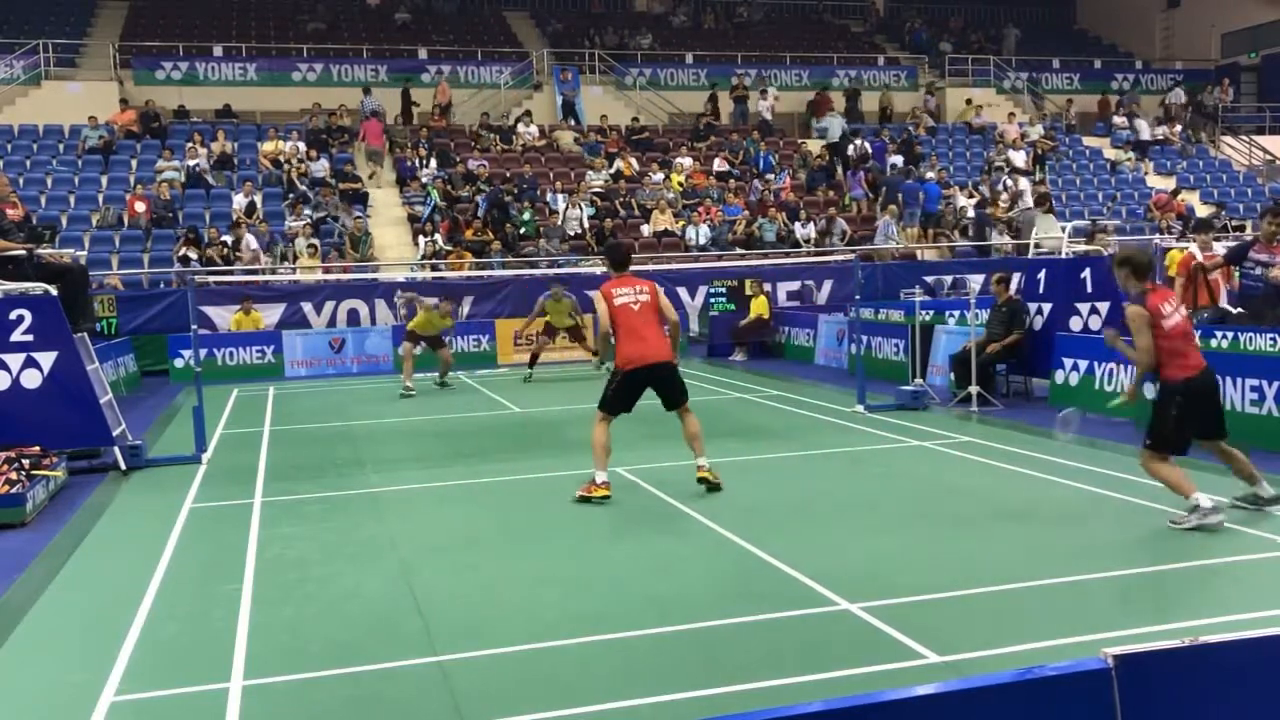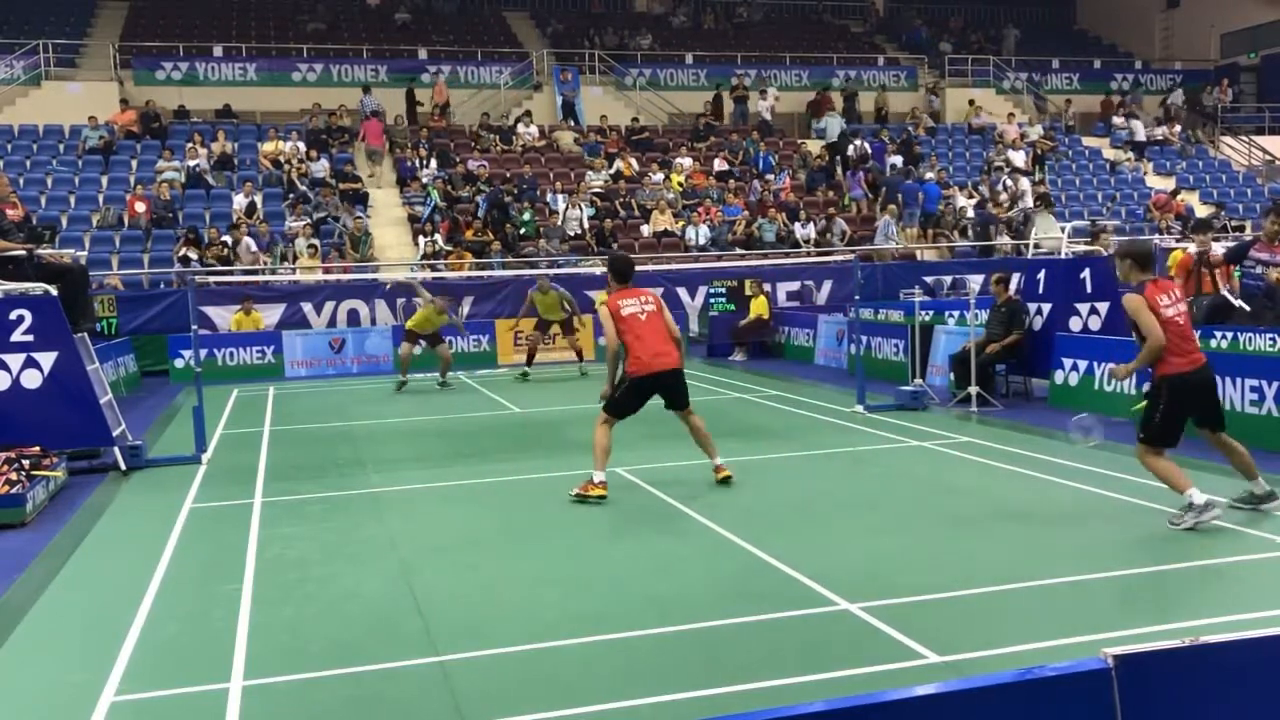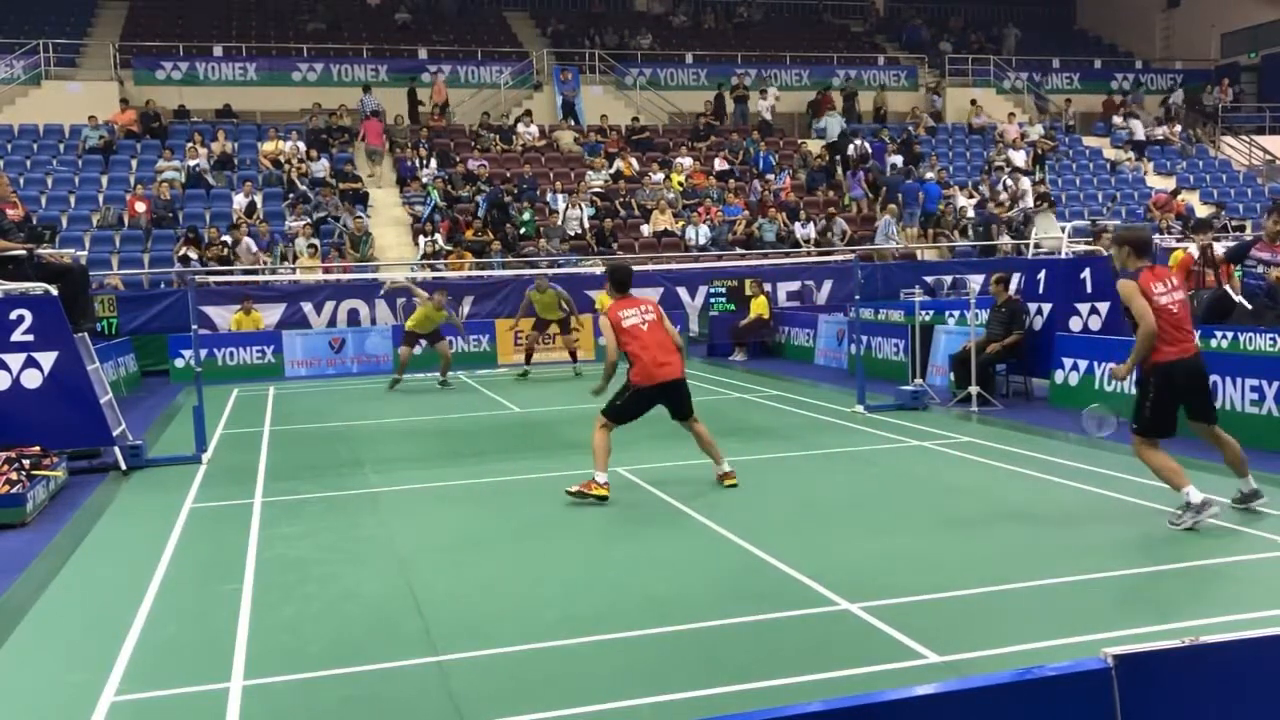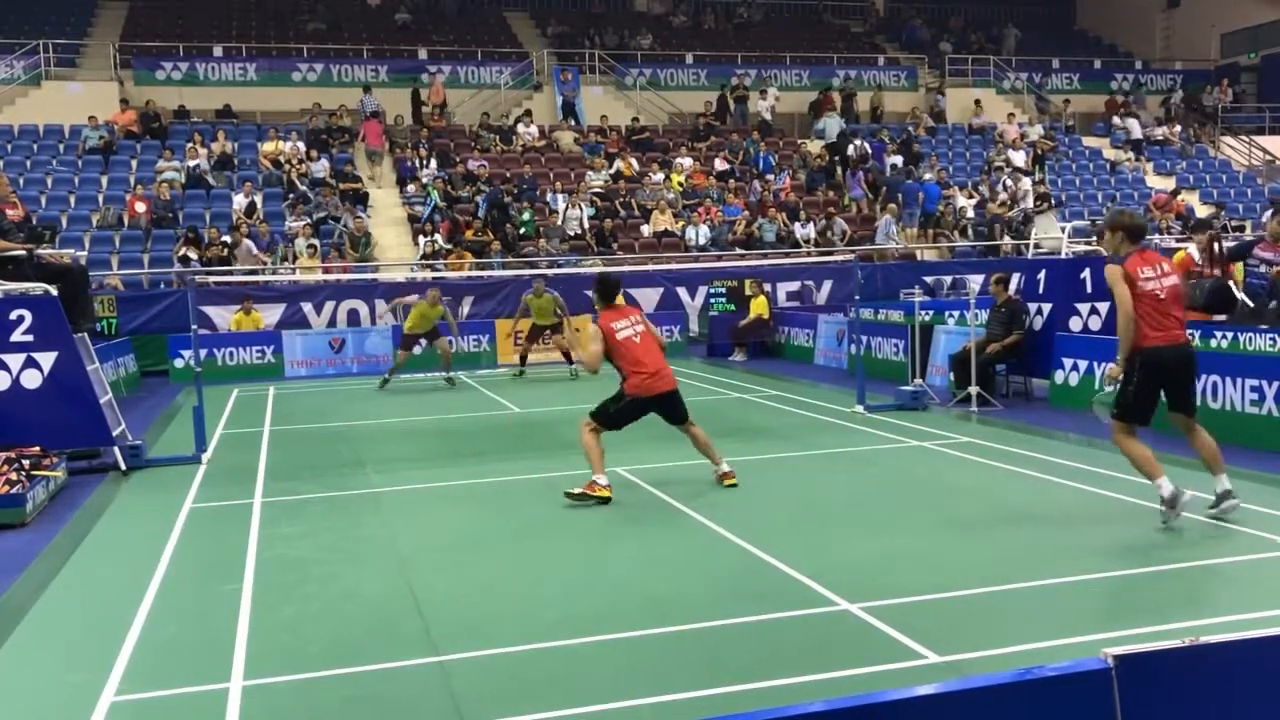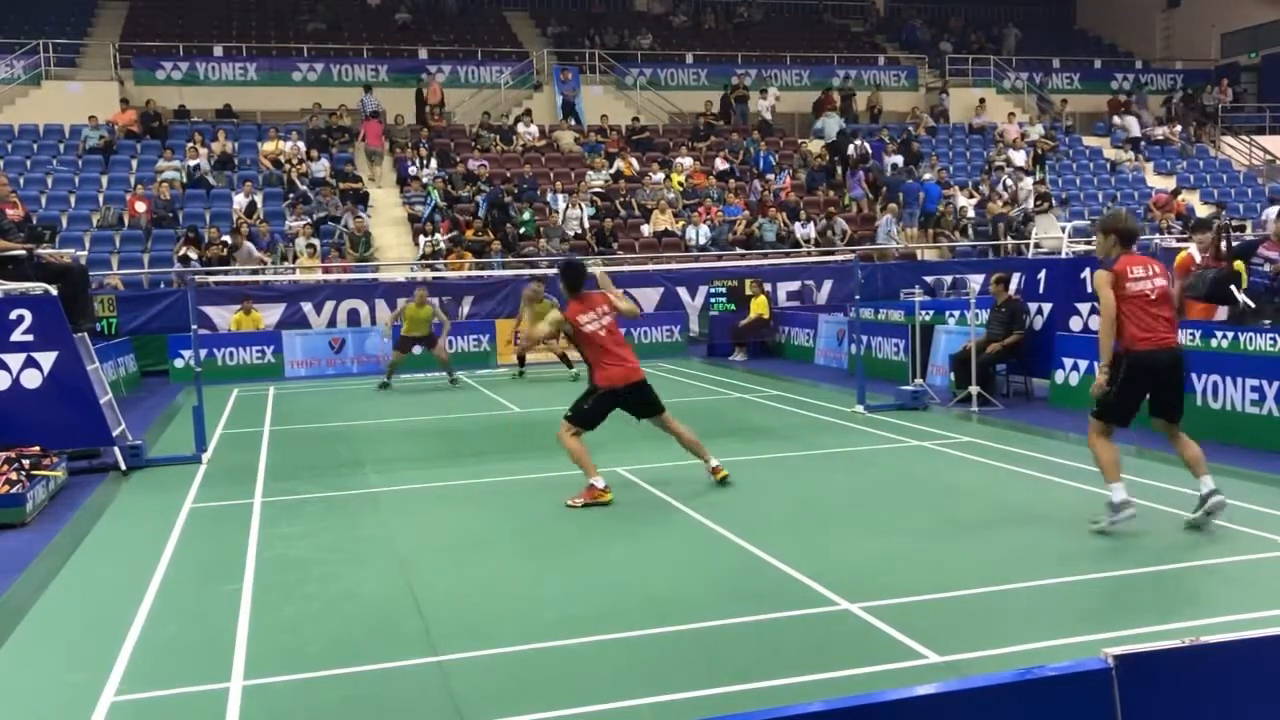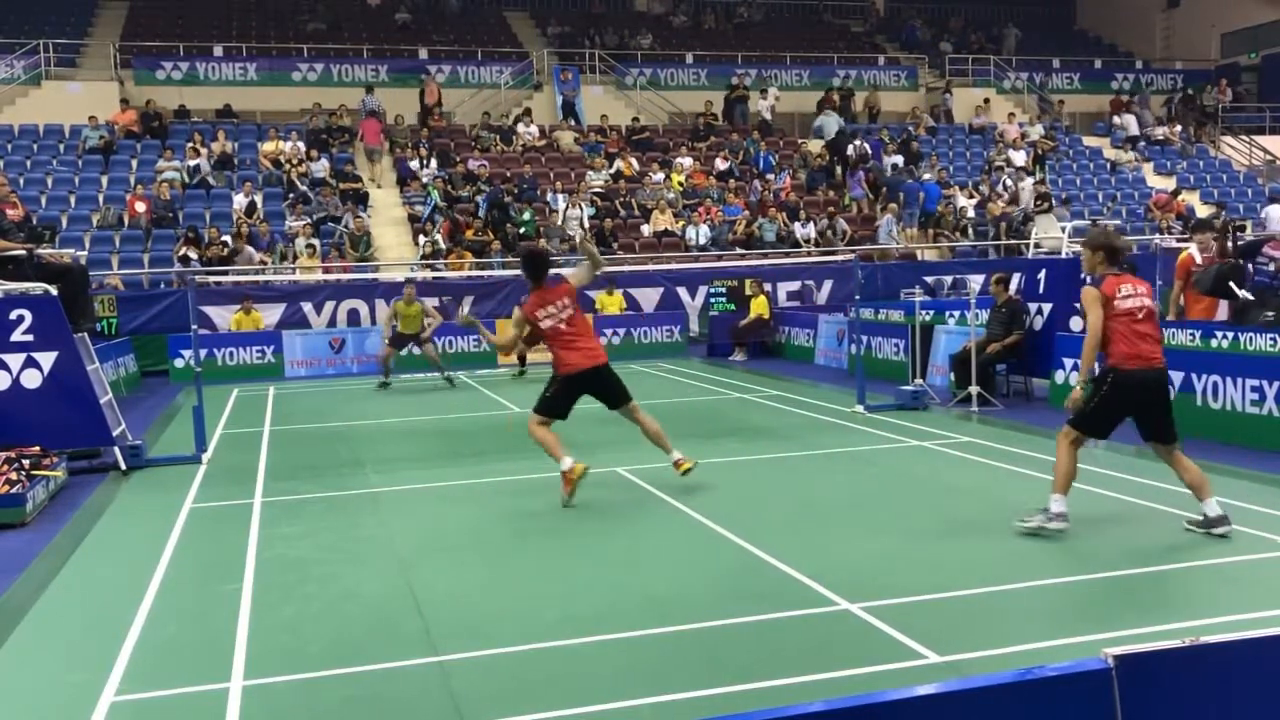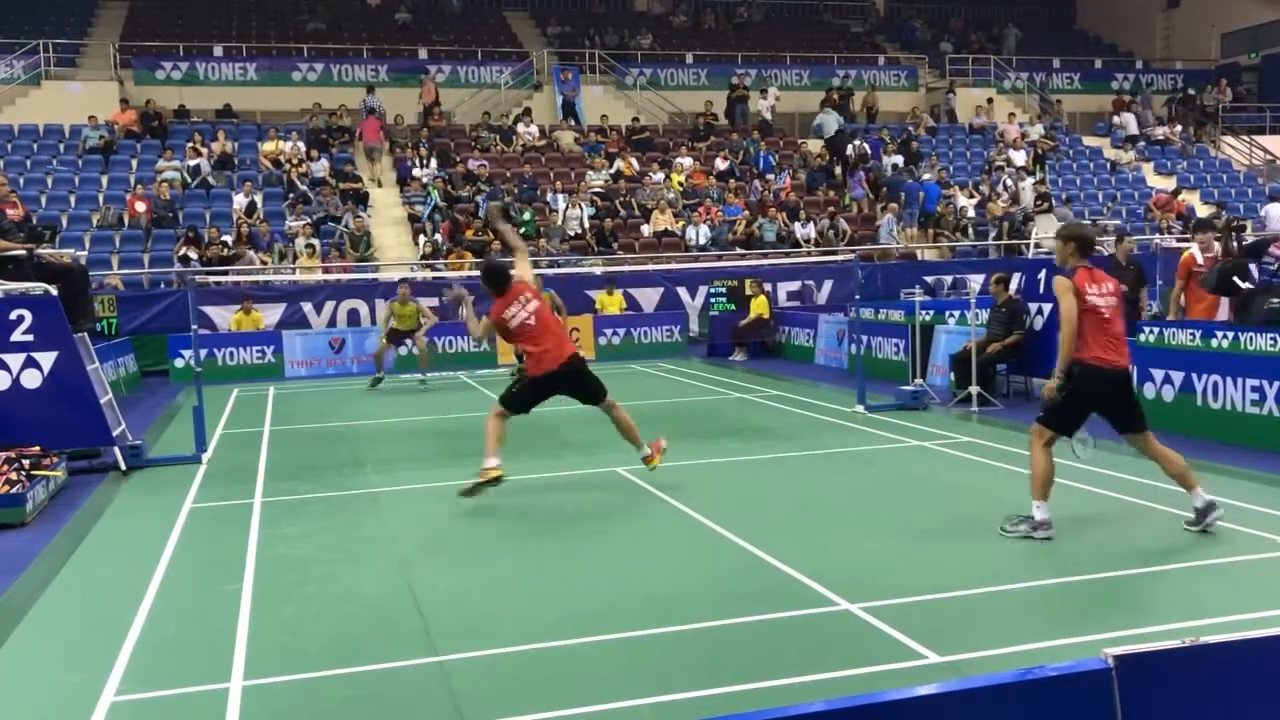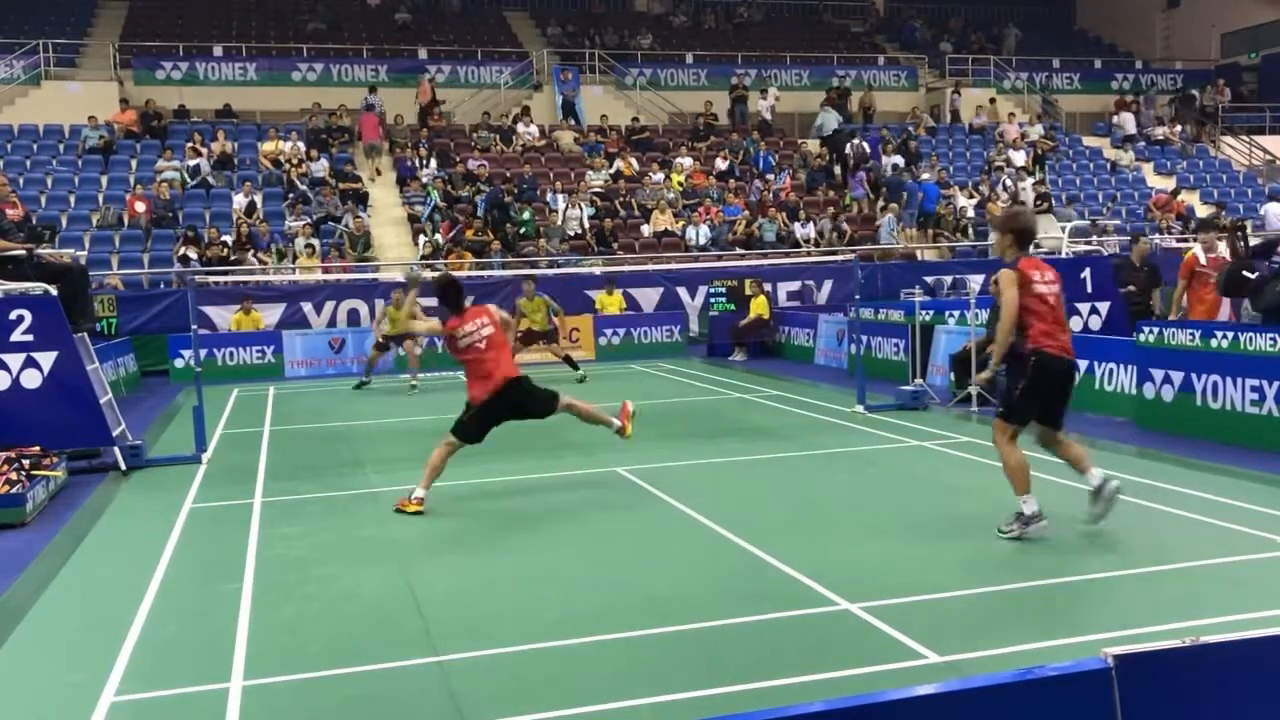
dt=0.1s
person 1, frame 1
left shoulder: (1135, 308)
right shoulder: (1166, 295)
left elbow: (1147, 358)
left wrist: (1134, 387)
right wrist: (1120, 345)
left hip: (1178, 387)
right hip: (1203, 378)
left knee: (1152, 460)
right knee: (1216, 446)
left ankle: (1203, 506)
person 1, frame 2
left shoulder: (1133, 296)
right shoulder: (1170, 287)
left elbow: (1157, 341)
left wrist: (1131, 368)
left hip: (1173, 379)
right hip: (1201, 372)
left knee: (1148, 452)
right knee: (1219, 438)
left ankle: (1199, 502)
right ankle: (1261, 490)
person 1, frame 3
left shoulder: (1128, 282)
right shoulder: (1171, 275)
left elbow: (1148, 327)
right elbow: (1179, 320)
left wrist: (1129, 365)
left hip: (1162, 368)
right hip: (1192, 362)
left knee: (1144, 444)
right knee: (1211, 431)
left ankle: (1196, 500)
right ankle: (1249, 489)
person 1, frame 4
left shoulder: (1116, 267)
right shoulder: (1165, 262)
left elbow: (1127, 314)
right elbow: (1180, 304)
left wrist: (1119, 361)
left hip: (1148, 354)
right hip: (1181, 350)
left knee: (1123, 432)
right knee: (1189, 424)
left ankle: (1169, 492)
right ankle: (1223, 491)
person 1, frame 5
left shoulder: (1105, 271)
right shoulder: (1156, 266)
left elbow: (1109, 317)
right elbow: (1173, 308)
left wrist: (1103, 368)
left hip: (1137, 357)
right hip: (1171, 354)
left knee: (1099, 431)
right knee: (1172, 432)
left ankle: (1119, 500)
right ankle: (1209, 491)
person 1, frame 6
left shoulder: (1094, 289)
right shoulder: (1142, 285)
left elbow: (1094, 336)
right elbow: (1156, 333)
left wrist: (1081, 384)
left hip: (1120, 375)
right hip: (1153, 375)
left knee: (1069, 439)
right knee: (1170, 452)
left ankle: (1056, 511)
right ankle: (1213, 514)
person 1, frame 7
left shoulder: (1064, 280)
right shoulder: (1110, 281)
left elbow: (1068, 327)
left wrist: (1056, 376)
left hip: (1091, 372)
right hip: (1119, 370)
left knee: (1040, 438)
right knee: (1146, 444)
left ankle: (1040, 518)
right ankle: (1203, 504)
person 1, frame 8
left shoulder: (1010, 271)
right shoulder: (1047, 269)
left elbow: (1008, 319)
left wrist: (991, 366)
left hip: (1038, 358)
right hip: (1064, 359)
left knee: (1003, 433)
right knee: (1050, 435)
left ankle: (1029, 513)
right ankle: (1100, 481)
person 2, frame 1
left shoulder: (603, 292)
right shoulder: (651, 287)
left elbow: (604, 329)
right elbow: (674, 320)
left wrist: (603, 353)
right wrist: (674, 353)
left hip: (629, 364)
right hip: (662, 360)
left knee: (602, 420)
right knee: (685, 412)
left ankle: (599, 482)
right ankle: (703, 468)
person 2, frame 2
left shoulder: (607, 306)
right shoulder: (653, 297)
left elbow: (613, 345)
right elbow: (676, 335)
left wrist: (609, 383)
left hip: (640, 371)
right hip: (671, 366)
left knee: (604, 422)
right knee: (688, 414)
left ankle: (597, 482)
right ankle: (718, 465)
person 2, frame 3
left shoulder: (608, 316)
right shoulder: (652, 305)
left elbow: (613, 357)
right elbow: (678, 343)
left wrist: (602, 384)
left hip: (644, 380)
right hip: (674, 375)
left knee: (602, 426)
right knee: (691, 423)
left ankle: (599, 483)
right ankle: (725, 471)
person 2, frame 4
left shoulder: (597, 327)
right shoulder: (636, 313)
left elbow: (593, 367)
right elbow: (660, 342)
left wrist: (580, 350)
left hip: (638, 391)
right hip: (666, 384)
left knee: (588, 428)
right knee: (688, 427)
left ankle: (599, 485)
right ankle: (724, 471)
person 2, frame 5
left shoulder: (562, 316)
right shoulder: (603, 298)
left elbow: (529, 342)
right elbow: (634, 311)
right wrist: (611, 288)
left hip: (606, 384)
right hip: (634, 376)
left knee: (567, 432)
right knee: (667, 422)
left ankle: (598, 487)
right ankle: (714, 466)
person 2, frame 6
left shoulder: (523, 310)
right shoulder: (567, 286)
left elbow: (504, 348)
right elbow: (595, 266)
left wrist: (477, 326)
left hip: (567, 374)
right hip: (596, 366)
left knee: (536, 425)
right knee: (634, 412)
left ankle: (569, 467)
right ankle: (676, 458)
person 2, frame 7
left shoulder: (494, 315)
right shoulder: (524, 285)
left elbow: (477, 335)
right elbow: (521, 250)
left wrist: (465, 303)
right wrist: (500, 223)
left hip: (539, 372)
right hip: (569, 362)
left knee: (496, 416)
right knee: (611, 406)
left ankle: (491, 469)
right ankle: (647, 454)
person 2, frame 8
left shoulder: (445, 328)
right shoulder: (488, 311)
left elbow: (409, 327)
right elbow: (510, 323)
left wrist: (412, 293)
left hip: (485, 399)
right hip: (516, 384)
left knee: (448, 445)
right knee: (567, 404)
left ankle: (416, 498)
right ankle: (618, 424)
